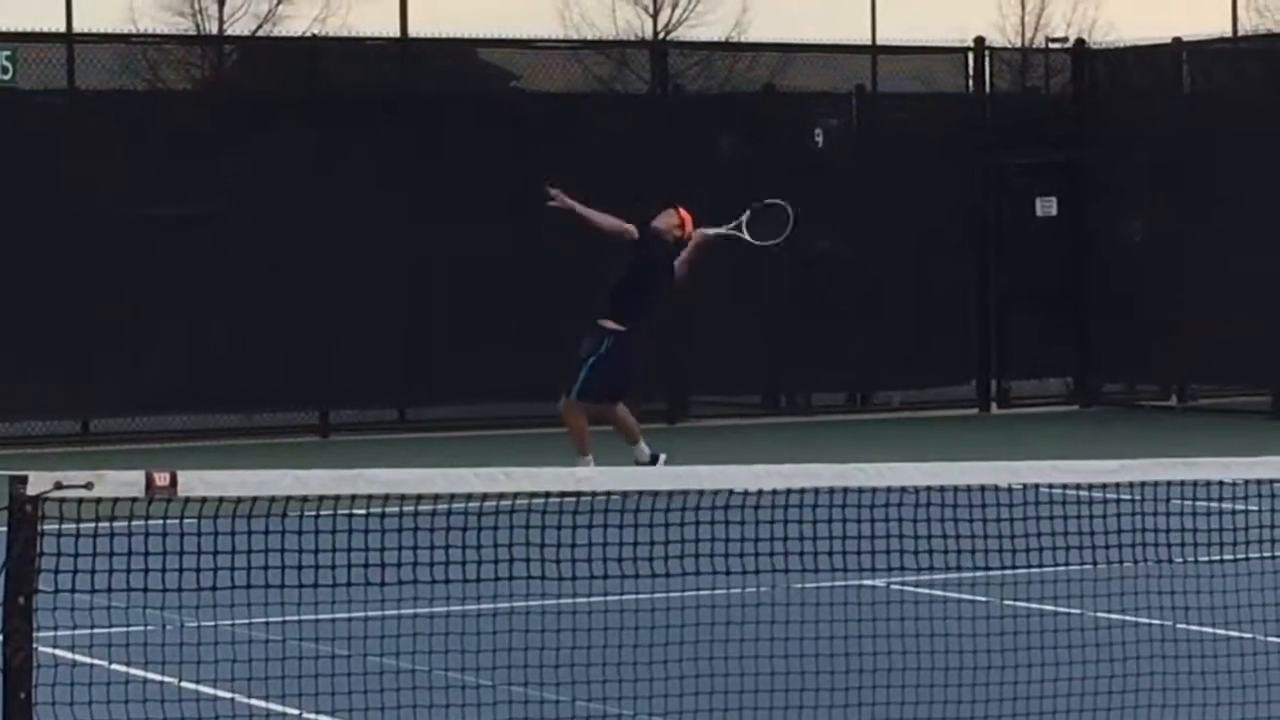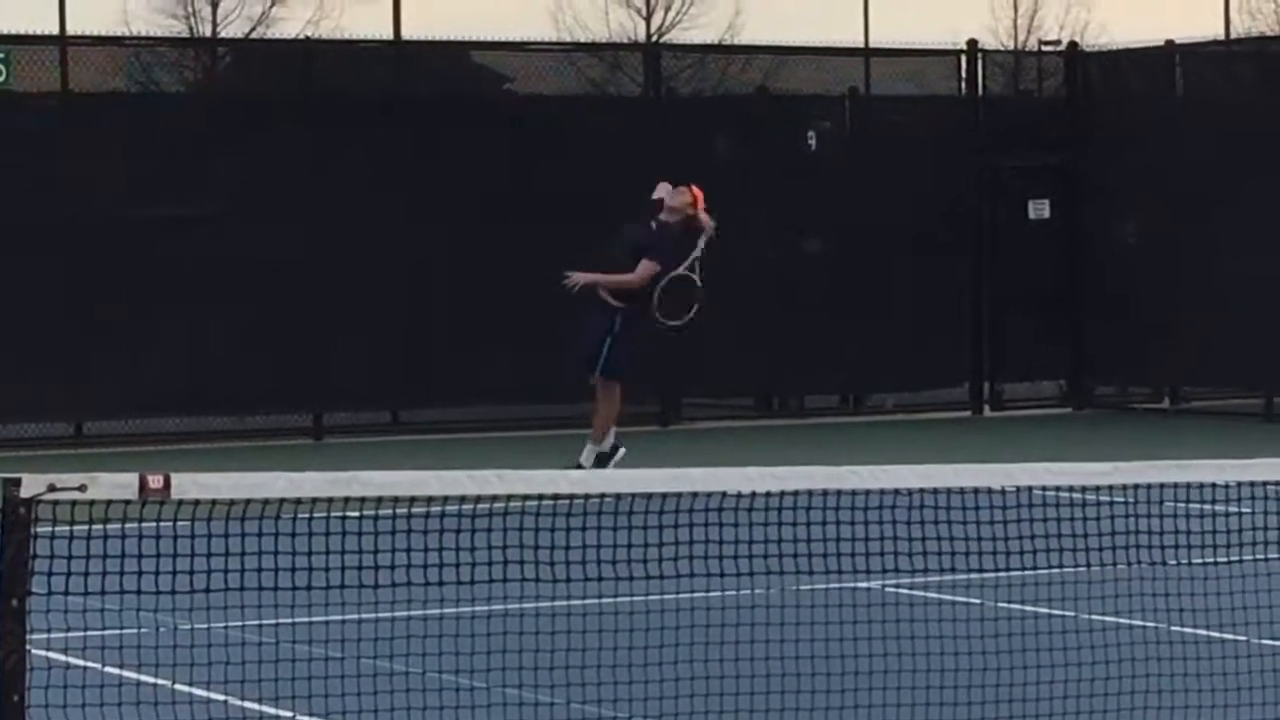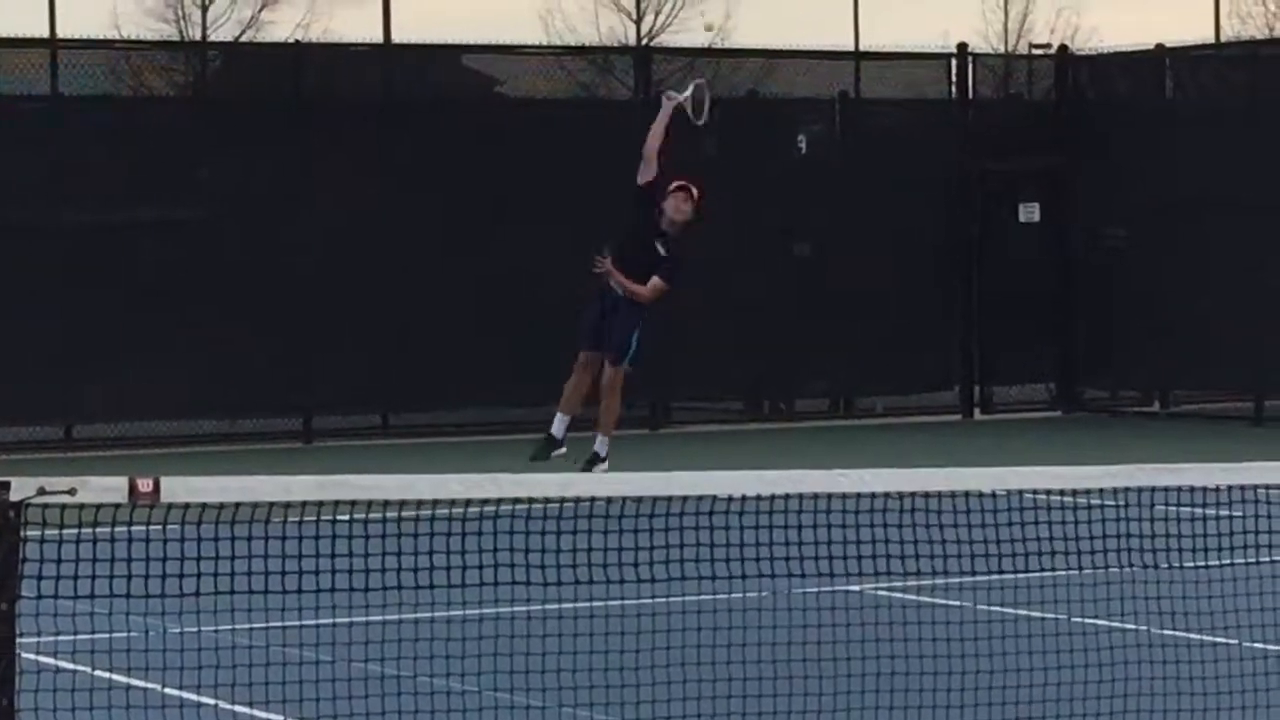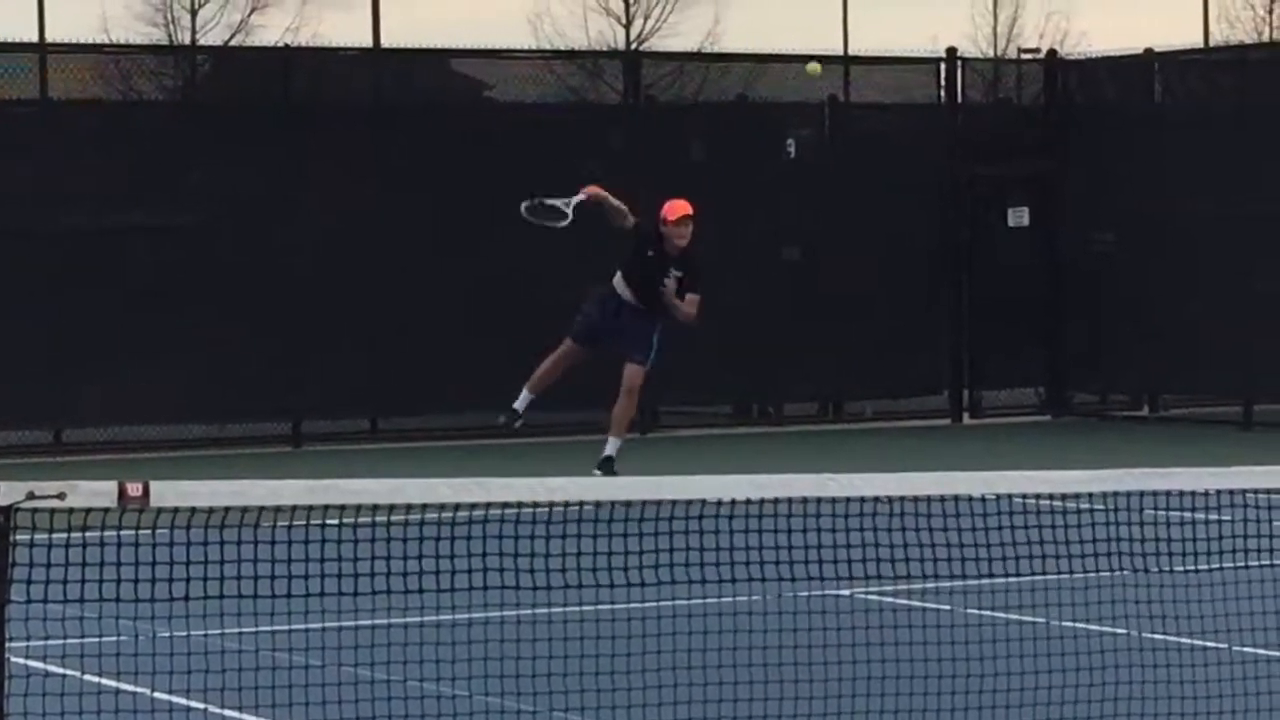
dt=0.1s
person 1, frame 1
left shoulder: (656, 246)
right shoulder: (670, 261)
left elbow: (616, 227)
right elbow: (681, 268)
left wrist: (572, 205)
left hip: (610, 336)
right hip: (610, 334)
left knee: (572, 406)
right knee: (607, 404)
right ankle: (645, 456)
person 1, frame 2
left shoulder: (670, 239)
right shoulder: (661, 224)
left elbow: (637, 280)
right elbow: (663, 189)
left wrist: (592, 278)
left hip: (619, 312)
right hip: (606, 307)
left knee: (606, 385)
right knee: (605, 384)
left ankle: (590, 457)
right ankle: (609, 445)
person 1, frame 3
left shoulder: (676, 254)
right shoulder: (649, 213)
left elbow: (646, 296)
right elbow: (650, 154)
left wrist: (617, 278)
right wrist: (666, 110)
left hip: (629, 308)
right hip: (605, 295)
left knee: (611, 381)
right knee: (585, 366)
left ankle: (600, 453)
right ankle: (556, 436)
person 1, frame 4
left shoulder: (690, 265)
right shoulder: (648, 238)
left elbow: (689, 316)
right elbow: (620, 215)
left wrist: (672, 301)
right wrist: (600, 196)
left hip: (644, 319)
right hip: (613, 303)
left knee: (630, 387)
right knee: (566, 354)
left ankle: (608, 457)
right ankle: (521, 405)
